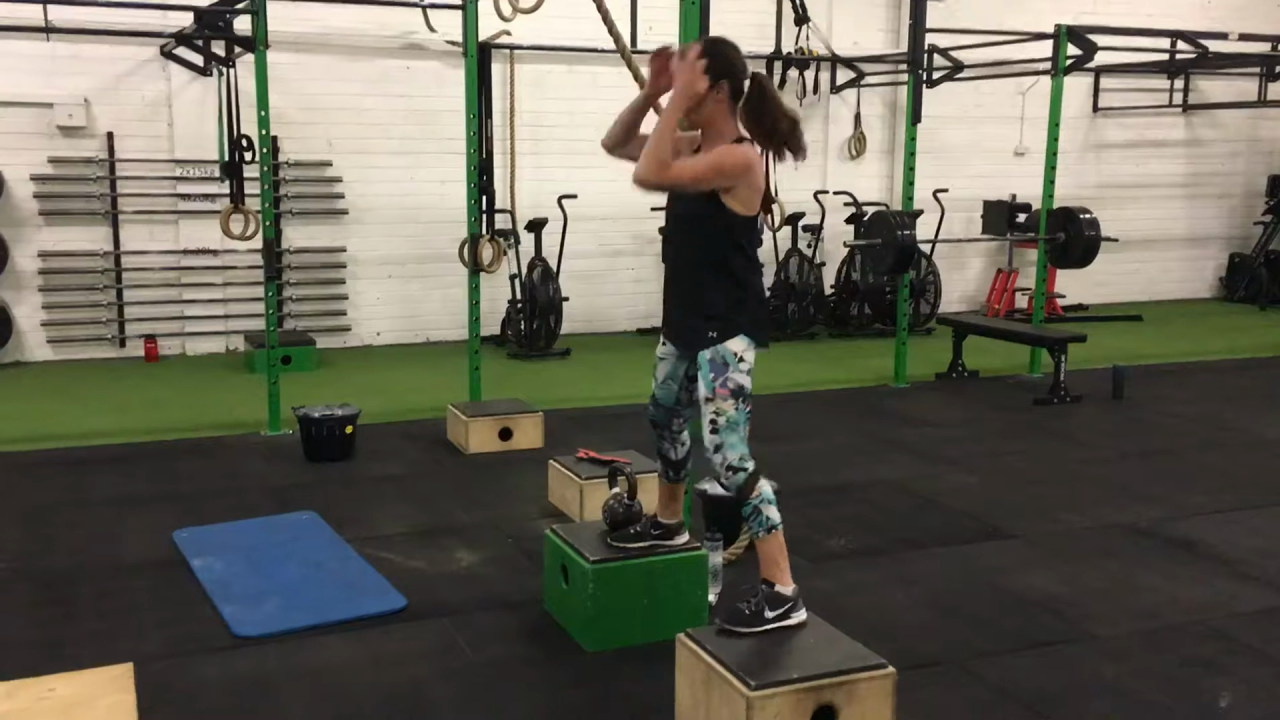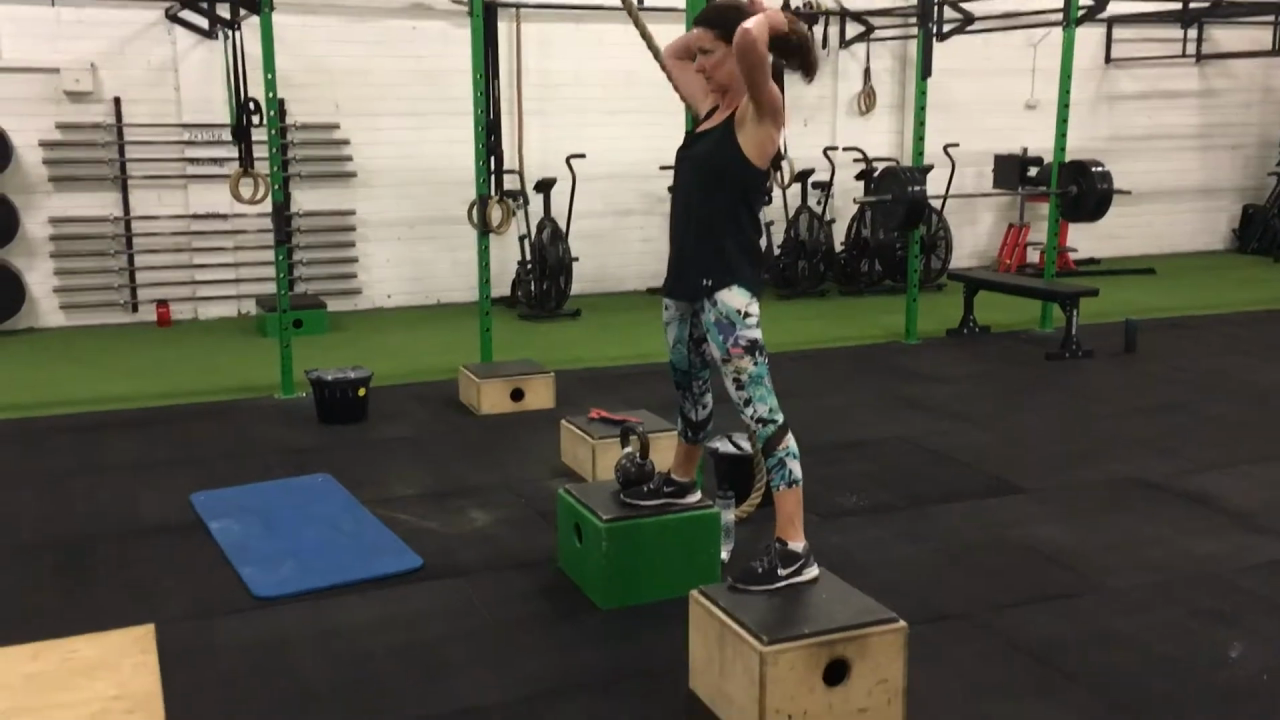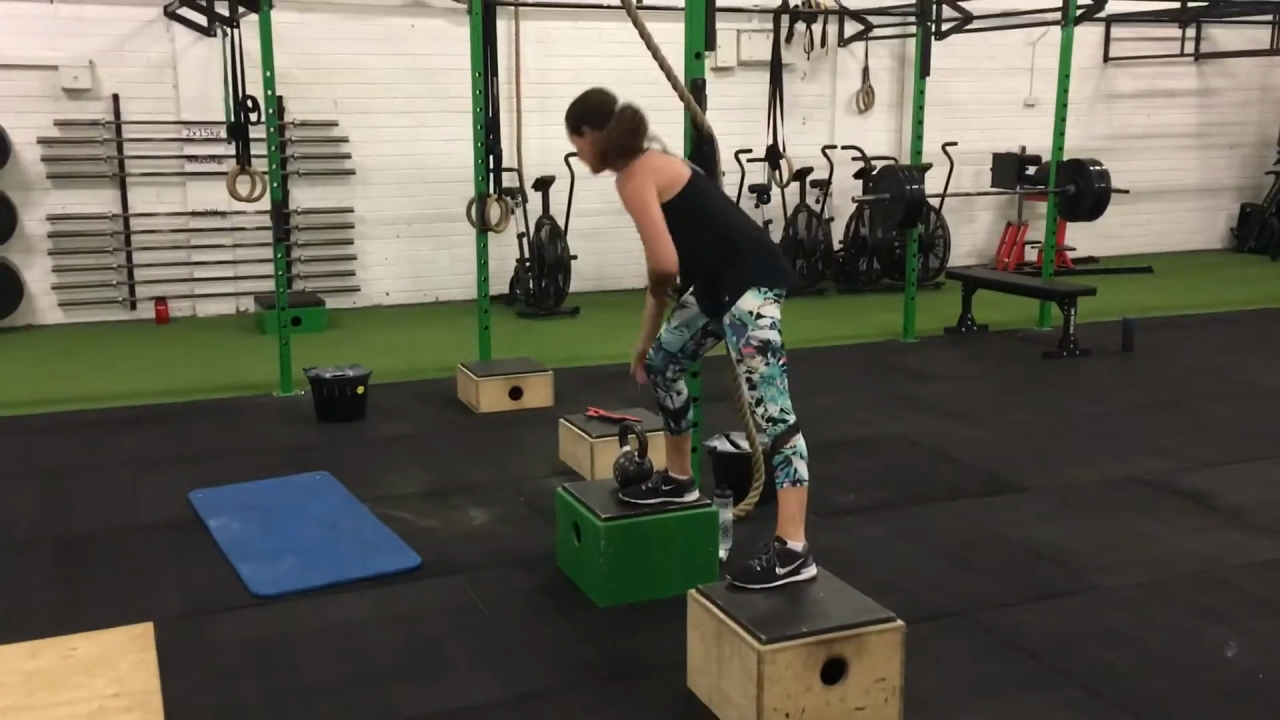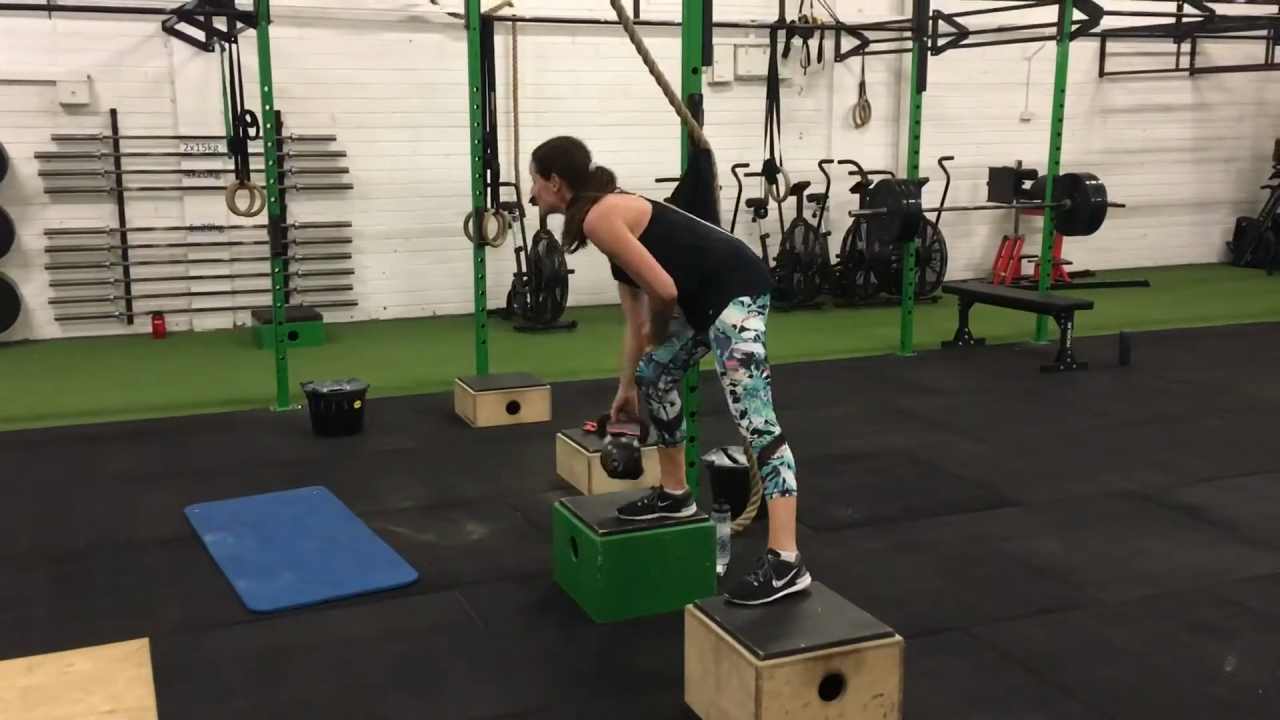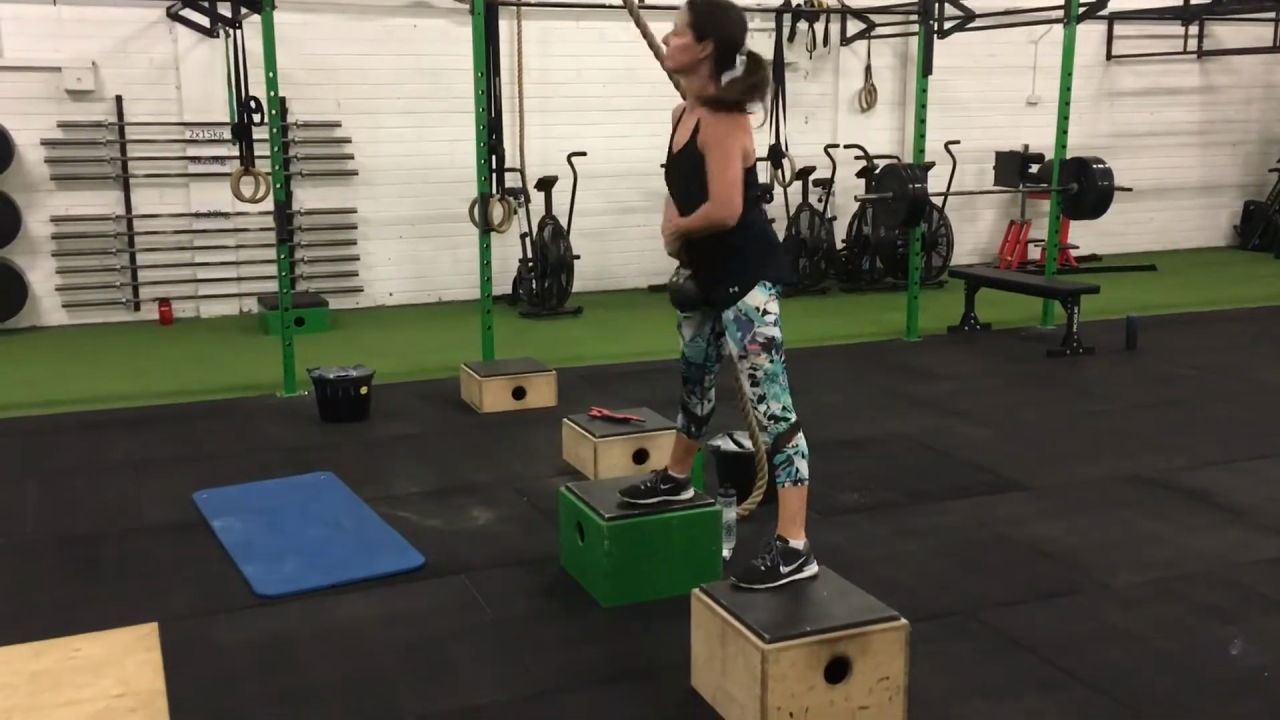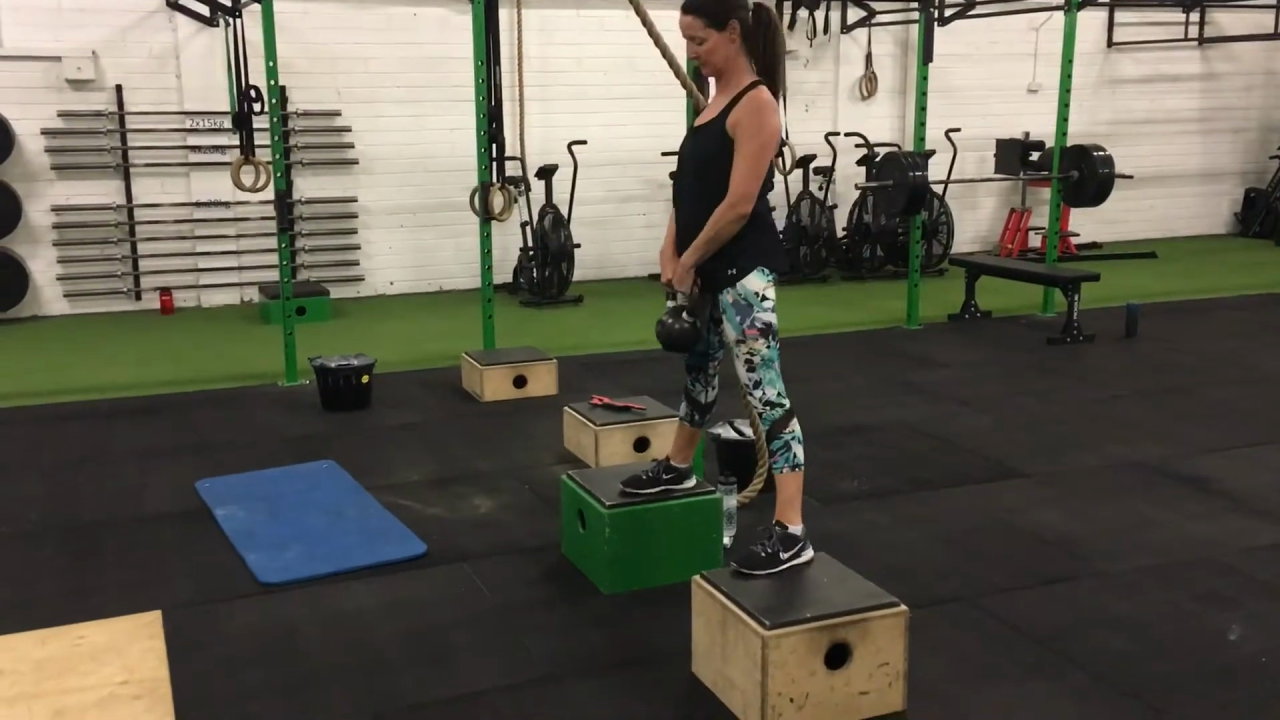
dt=0.7s
person 1, frame 1
left shoulder: (739, 157)
right shoulder: (696, 147)
left elbow: (649, 175)
right elbow: (616, 143)
left wrist: (684, 97)
right wrist: (653, 91)
left hip: (726, 329)
right hip: (685, 319)
left knee: (728, 455)
right knee: (665, 418)
left ankle: (782, 593)
right ankle: (667, 522)
person 1, frame 2
left shoulder: (761, 111)
right shoulder: (712, 105)
right elbow: (672, 53)
left hip: (726, 283)
right hip: (686, 278)
left knee: (760, 410)
right knee: (689, 386)
left ankle: (794, 551)
right ankle: (681, 481)
person 1, frame 3
left shoulder: (634, 175)
right shoulder: (645, 168)
left elbow: (664, 265)
right elbow: (665, 264)
left wrist: (660, 302)
right wrist: (646, 338)
left hip: (751, 280)
right hip: (717, 283)
left knee: (770, 410)
right knee: (663, 360)
left ankle: (793, 551)
right ankle: (679, 478)
person 1, frame 4
left shoulder: (600, 218)
right shoulder: (607, 214)
left elbow: (662, 290)
right elbow: (637, 313)
left wrist: (657, 333)
right wrist: (627, 387)
left hip: (736, 290)
right hip: (704, 294)
left knee: (755, 418)
right knee: (654, 373)
left ankle: (785, 561)
right ankle: (674, 492)
person 1, frame 5
left shoulder: (723, 116)
right shoulder: (686, 112)
left elbow: (725, 211)
left wrist: (675, 231)
right wrist: (676, 229)
left hip: (745, 276)
right hip: (705, 272)
left knee: (769, 405)
right knee: (693, 375)
left ankle: (793, 547)
right ankle: (676, 478)
person 1, frame 6
left shoulder: (757, 103)
right shoulder: (718, 98)
left elbow: (739, 204)
left wrist: (688, 262)
right wrist: (670, 254)
left hip: (742, 267)
right hip: (704, 265)
left knee: (764, 391)
right knee: (698, 367)
left ankle: (791, 532)
right ankle: (678, 466)
